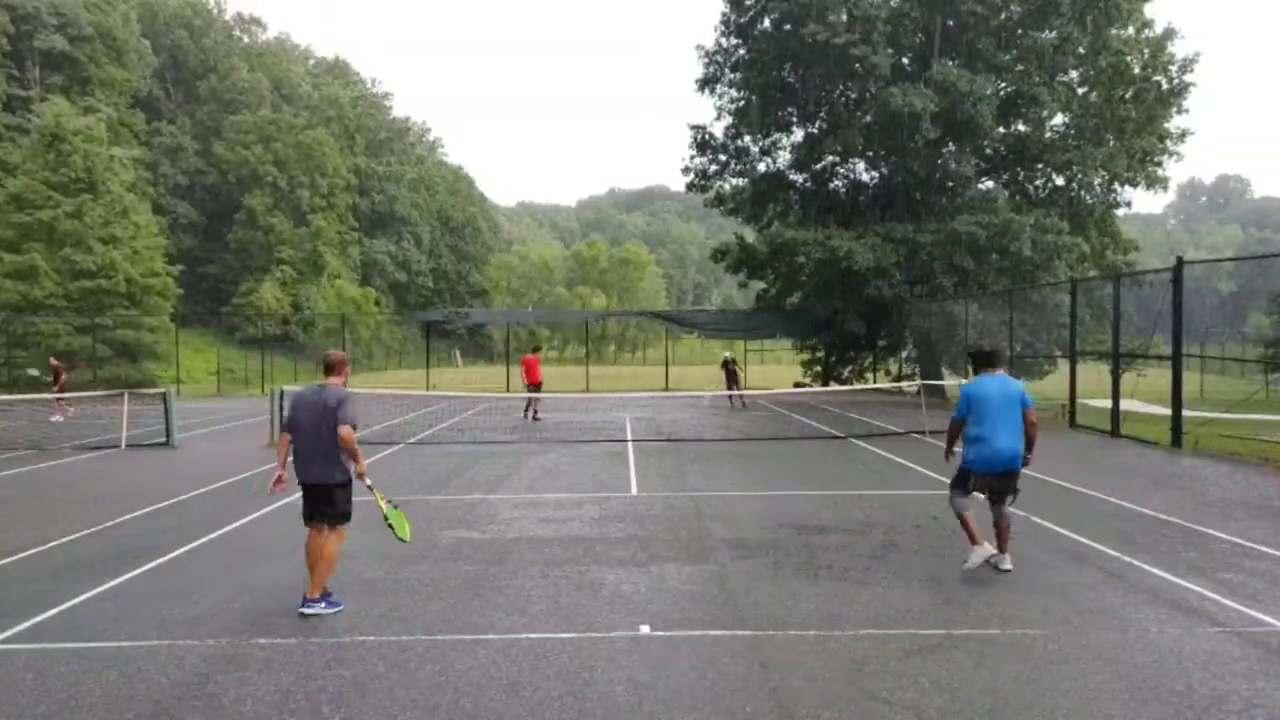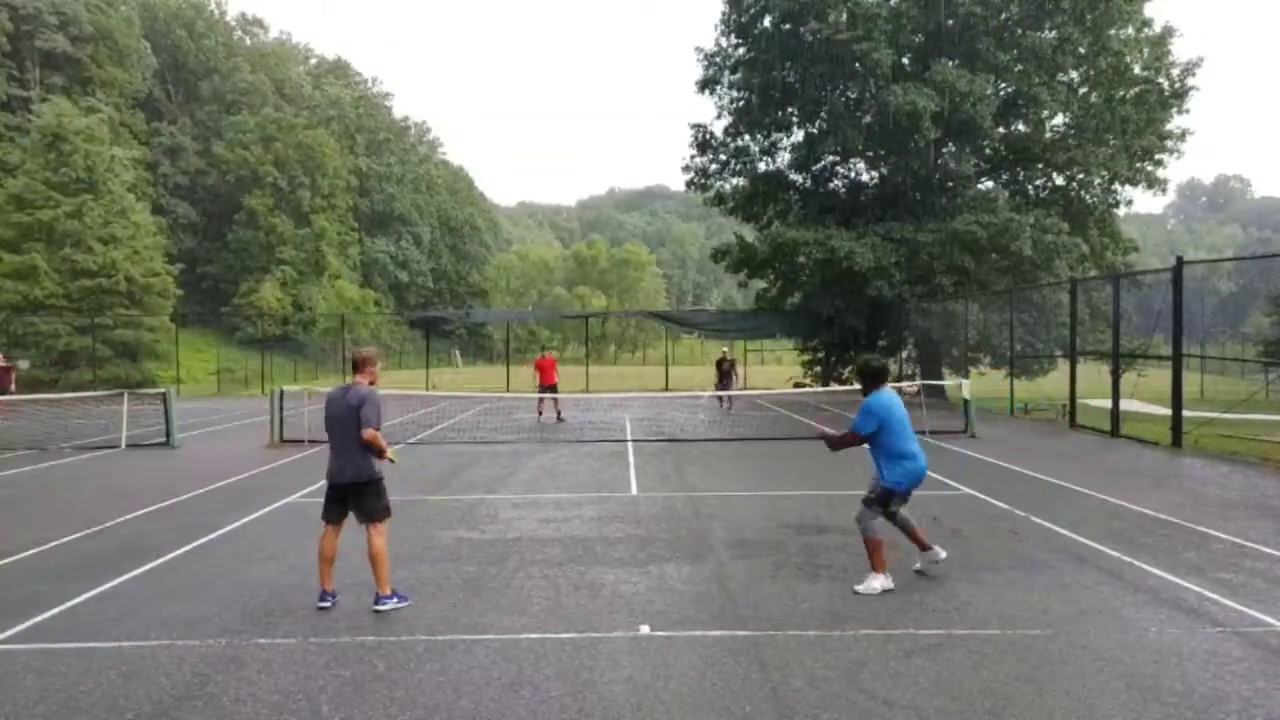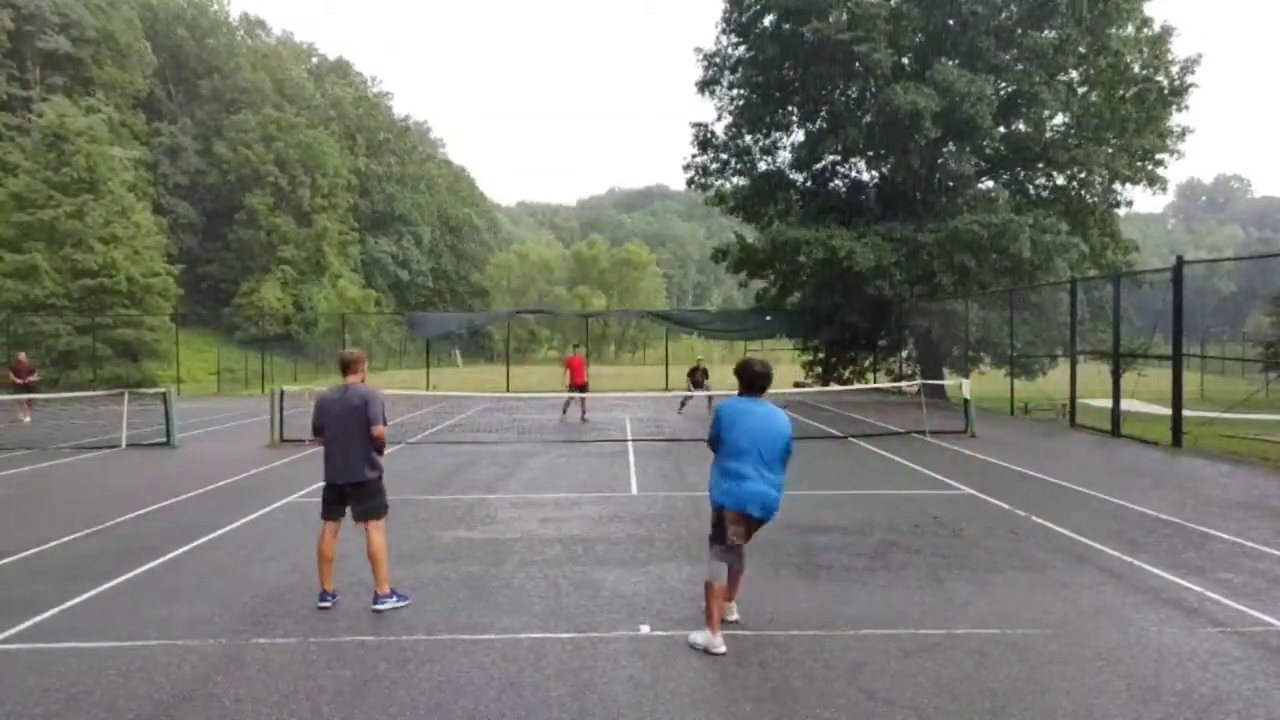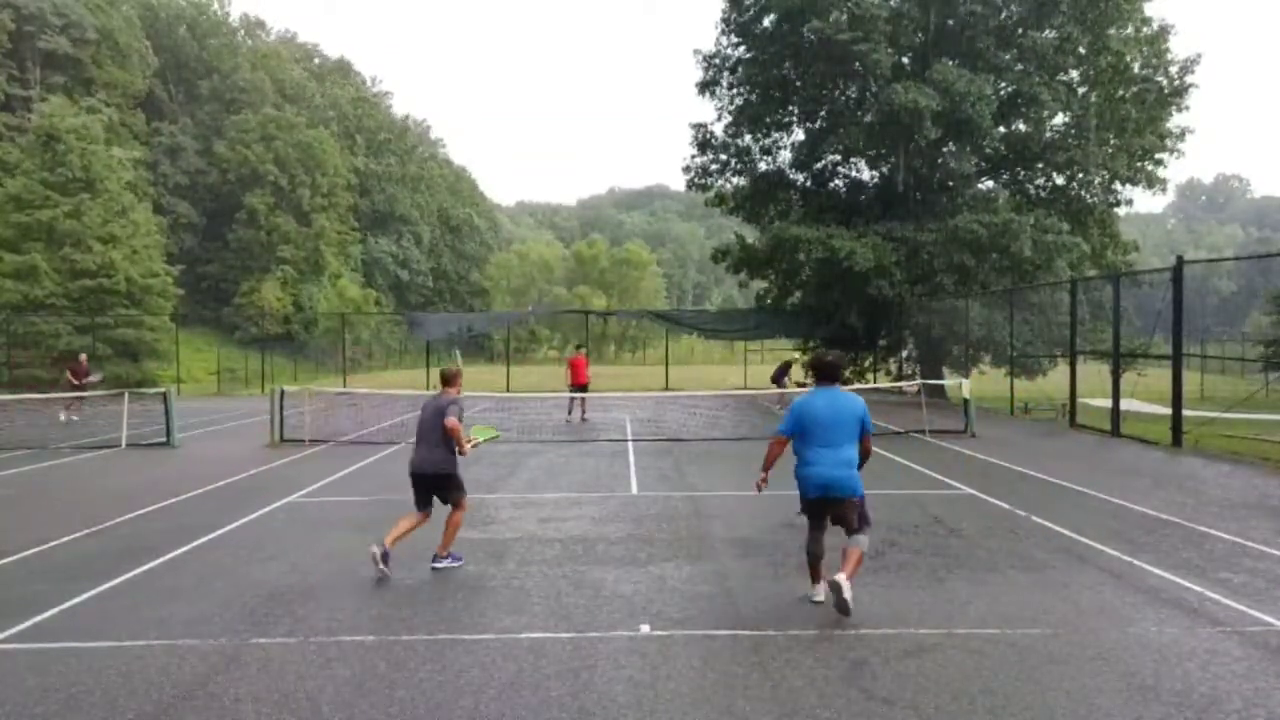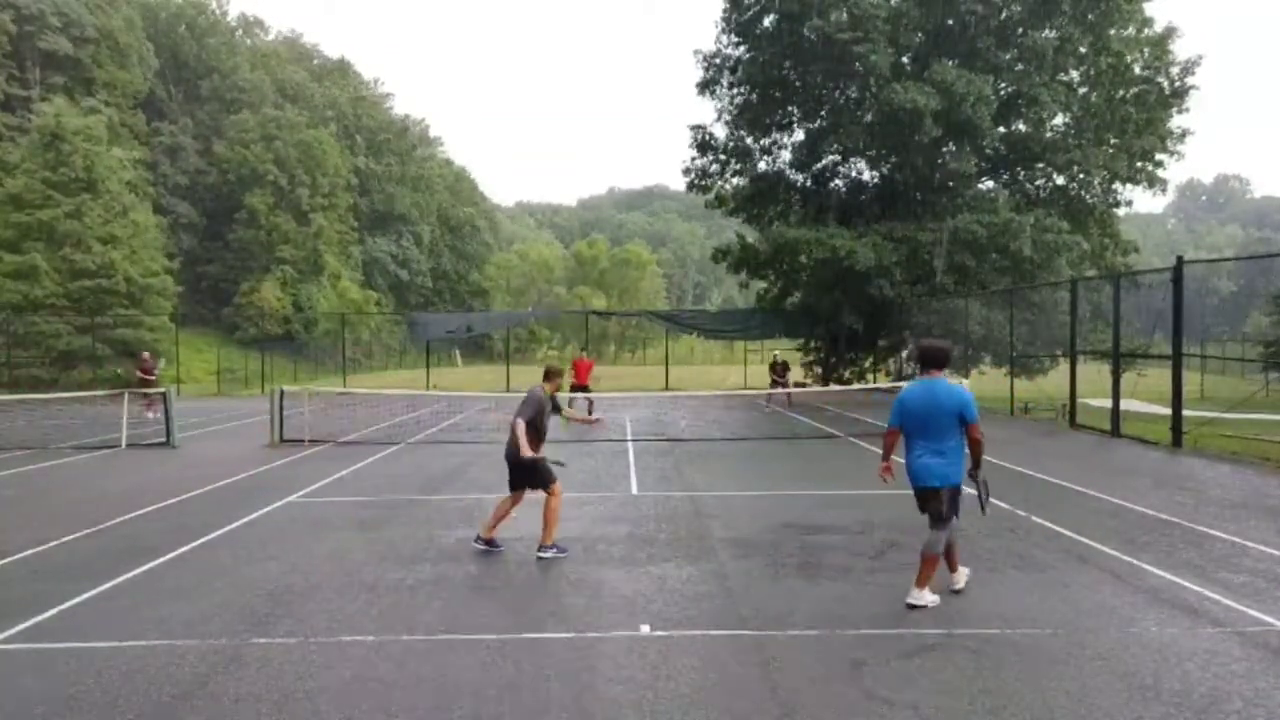
dt=1s
person 1, frame 1
left shoulder: (970, 389)
right shoulder: (1016, 386)
left elbow: (957, 424)
right elbow: (1031, 422)
left wrist: (949, 447)
right wrist: (1028, 451)
left hip: (980, 457)
right hip: (1011, 458)
left knee: (958, 495)
right knee: (999, 504)
left ankle: (980, 545)
right ankle: (1003, 556)
person 1, frame 2
left shoulder: (873, 404)
right shoulder: (890, 396)
left elbow: (853, 438)
right elbow: (868, 435)
left wrist: (832, 439)
right wrist: (838, 439)
left hip: (899, 472)
right hip: (911, 466)
left knee: (865, 517)
right knee: (890, 511)
left ankle: (880, 576)
right ankle: (930, 551)
person 1, frame 3
left shoulder: (726, 409)
right shoulder: (783, 419)
left elbow: (713, 445)
right elbow: (783, 465)
left hip: (732, 496)
right hip: (767, 499)
left knee: (718, 557)
right knee: (735, 548)
left ankle: (713, 634)
right ankle: (728, 605)
person 1, frame 4
left shoulder: (800, 404)
right shoulder: (857, 404)
left elbow: (779, 442)
right elbow: (866, 448)
left wrist: (765, 471)
left hip: (810, 481)
right hip: (845, 481)
left knee: (815, 531)
right knee: (858, 533)
left ankle: (817, 587)
right ankle: (843, 578)
person 1, frame 5
left shoulder: (906, 394)
right shoulder: (960, 394)
left elbow: (892, 433)
right elbow: (975, 437)
left wrist: (885, 460)
right wrist: (976, 465)
left hip: (918, 471)
right hip: (946, 473)
left knee: (941, 524)
right knee: (940, 528)
left ankle: (955, 574)
right ankle: (919, 591)
person 2, frame 1
left shoulder: (300, 396)
right shoulder: (342, 396)
left elbow: (286, 435)
right elbow: (344, 433)
left wrist: (281, 468)
right wrist: (359, 460)
left hip: (307, 475)
right hip: (335, 475)
left knee: (316, 530)
right knee: (335, 532)
left ankle: (315, 592)
right ankle: (314, 598)
person 2, frame 2
left shoulder: (333, 395)
right shoulder: (368, 395)
right elbow: (368, 434)
right wrist: (383, 448)
left hip: (336, 473)
right hip: (364, 475)
left knee: (331, 529)
right knee: (377, 529)
left ankle: (326, 592)
right ankle: (384, 595)
person 2, frame 3
left shoulder: (324, 398)
right shoulder: (369, 395)
left elbow: (318, 436)
right elbow: (378, 431)
right wrist: (381, 447)
left hip: (334, 474)
right hip: (366, 474)
left knee: (329, 529)
right knee: (375, 529)
left ankle: (326, 592)
right ankle: (383, 594)
person 2, frame 4
left shoulder: (428, 403)
right shoulder: (455, 401)
right elbow: (452, 424)
left wrist: (460, 441)
right wrist: (462, 445)
left hip: (418, 465)
right hip: (442, 465)
left knee: (422, 514)
right knee: (460, 506)
left ankle: (385, 547)
right ankle: (442, 555)
person 2, frame 5
left shoulder: (549, 397)
right shoulder: (536, 396)
left elbow: (563, 412)
right elbow: (519, 421)
left wrist: (587, 419)
right wrist: (524, 447)
left hip: (518, 454)
right hip: (525, 455)
left knee: (515, 496)
right knee: (555, 491)
left ankle: (484, 536)
right ankle: (546, 545)
